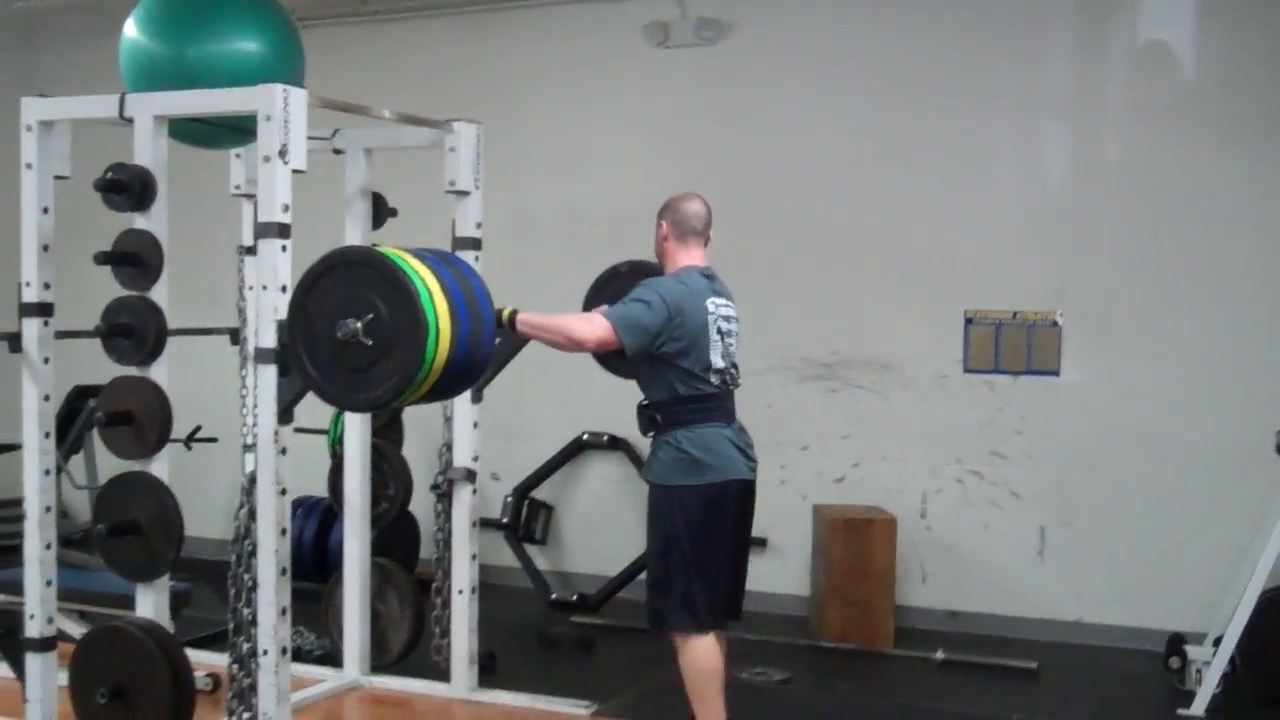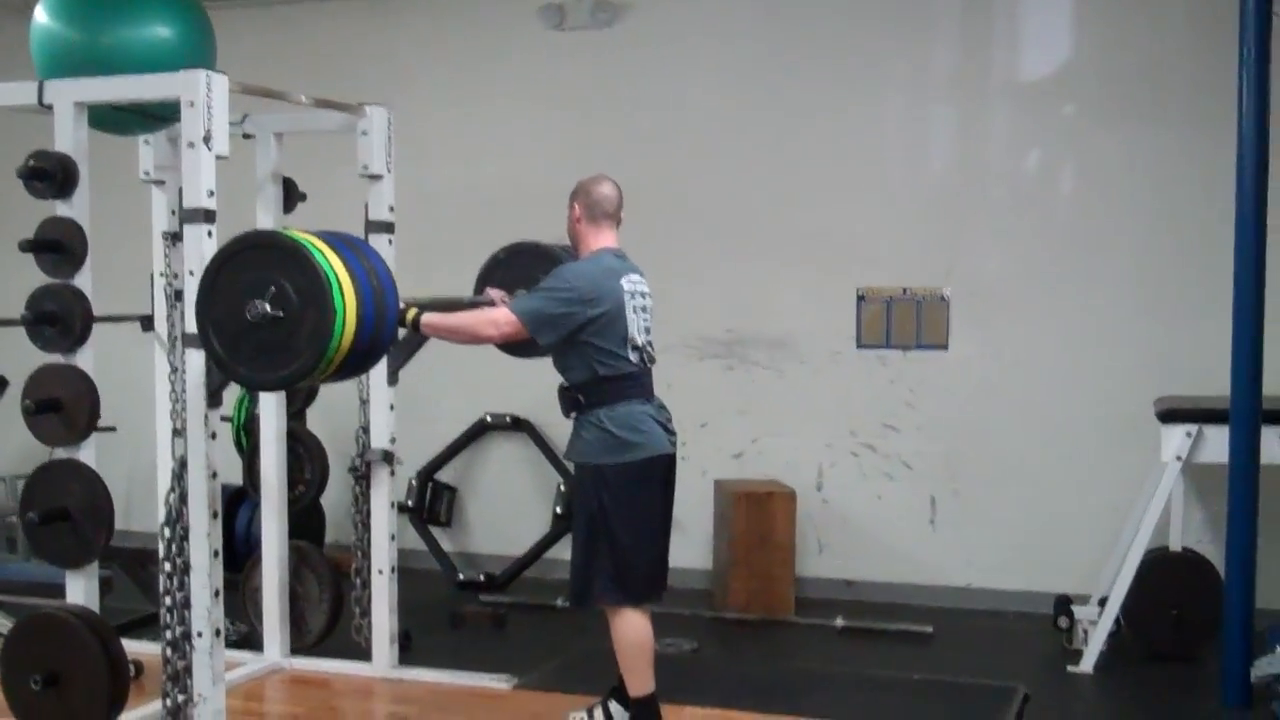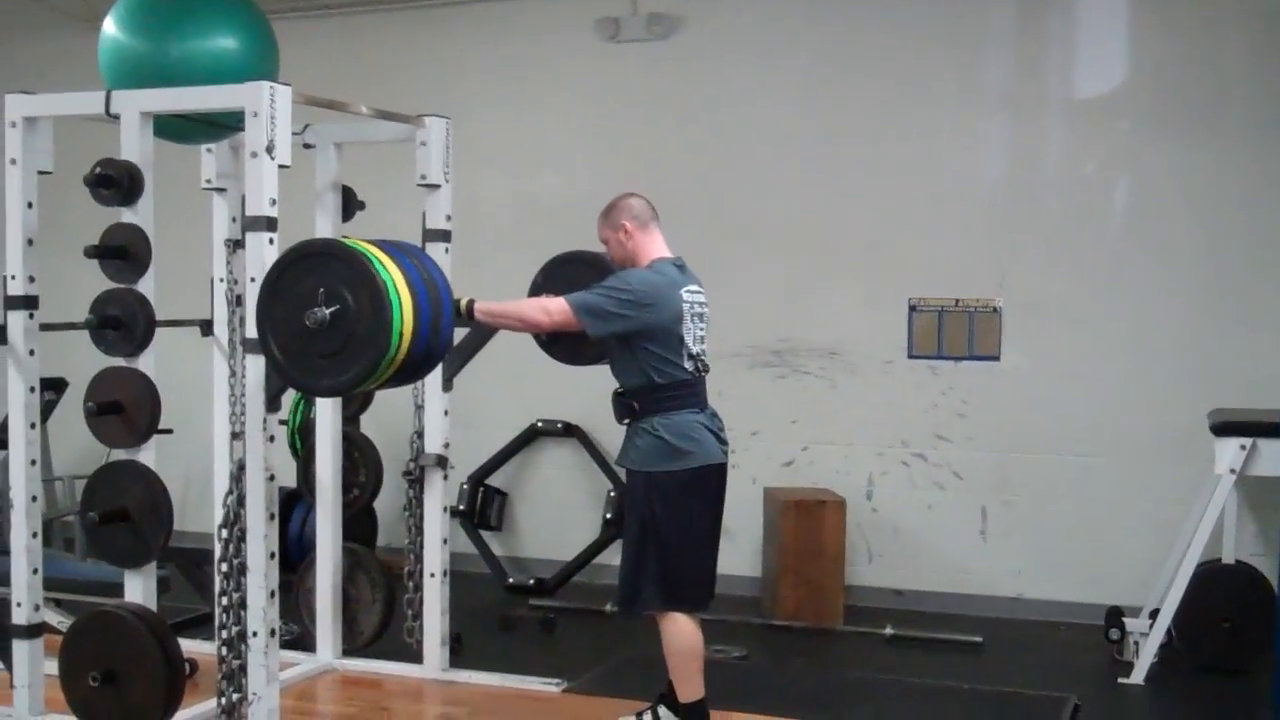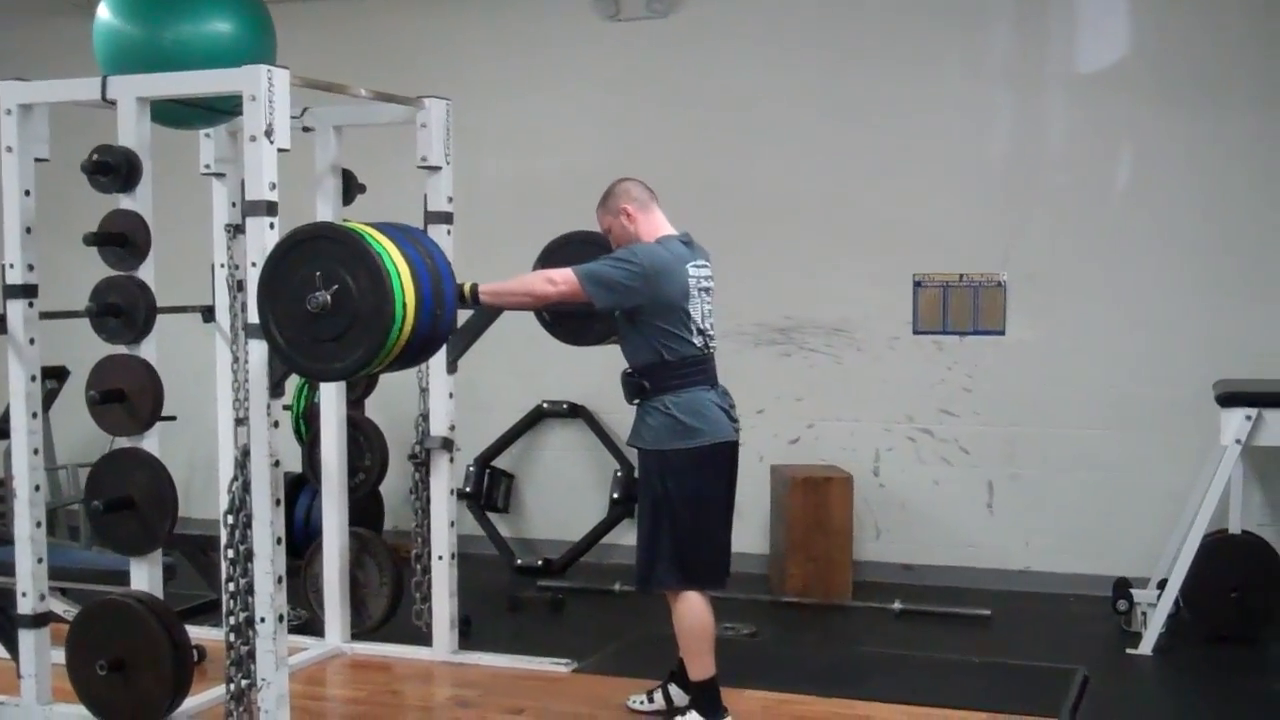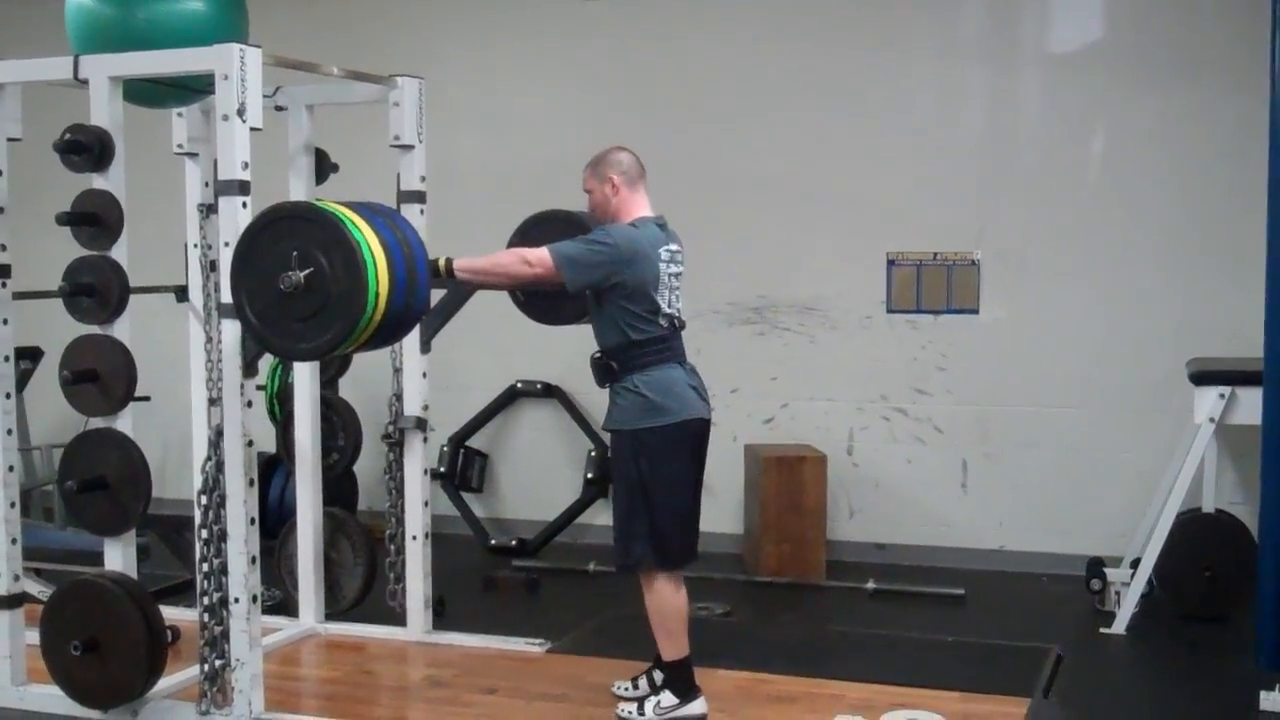
dt=1s
person 1, frame 1
left shoulder: (665, 294)
right shoulder: (717, 294)
left elbow: (589, 334)
left wrist: (508, 318)
right wrist: (617, 319)
left hip: (690, 468)
right hip: (729, 463)
left knee: (688, 619)
right knee: (707, 613)
person 1, frame 2
left shoulder: (582, 279)
right shoulder: (626, 274)
left elbow: (495, 327)
left wrist: (413, 318)
right wrist: (515, 304)
left hip: (615, 446)
right hip: (642, 439)
left knee: (621, 591)
right knee: (628, 586)
person 1, frame 3
left shoulder: (642, 287)
right shoulder: (682, 281)
left elbow: (546, 315)
left wrist: (468, 308)
left hip: (668, 453)
right hip: (692, 447)
left knee: (671, 597)
right knee: (676, 592)
person 1, frame 4
left shoulder: (647, 261)
right shoulder: (688, 256)
left elbow: (553, 286)
left wrist: (470, 292)
left hip: (679, 430)
right hip: (703, 424)
left knee: (682, 575)
right knee: (685, 570)
person 1, frame 5
left shoulder: (619, 243)
right shoulder: (660, 239)
left elbow: (529, 264)
left wrist: (446, 267)
left hip: (650, 409)
right hip: (675, 403)
left knee: (656, 556)
right knee: (660, 552)
right ankle: (669, 669)
